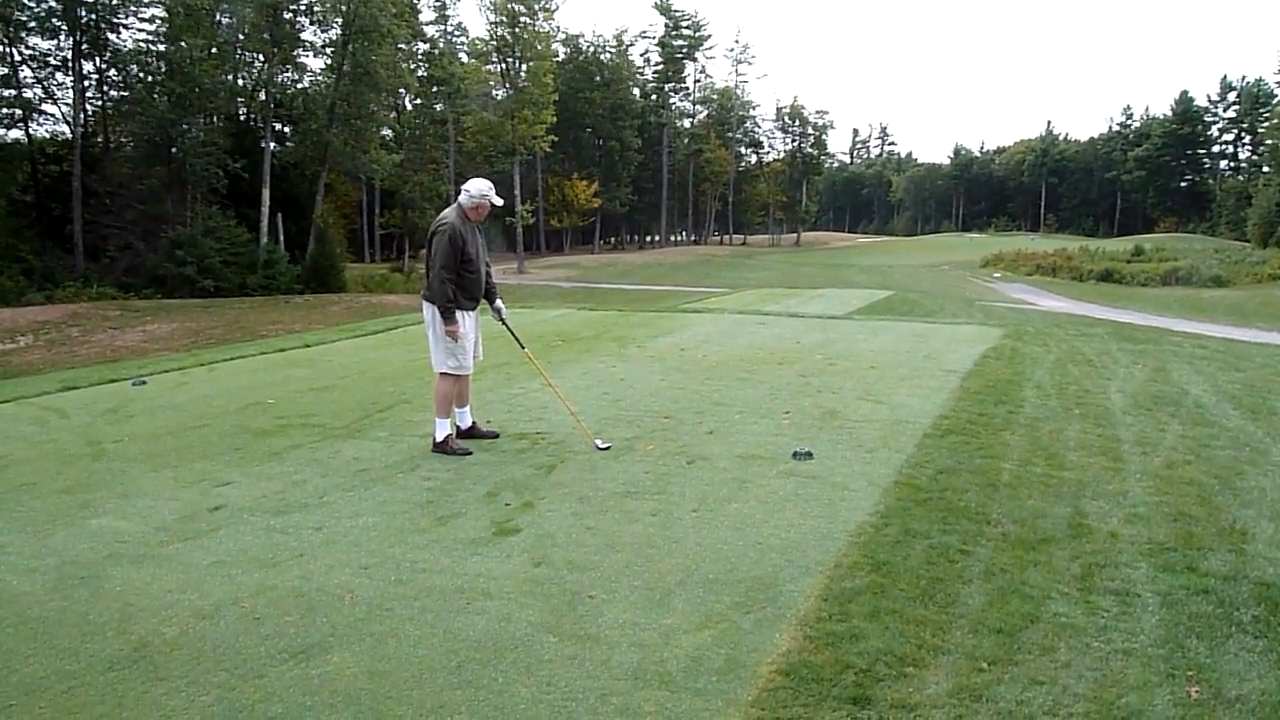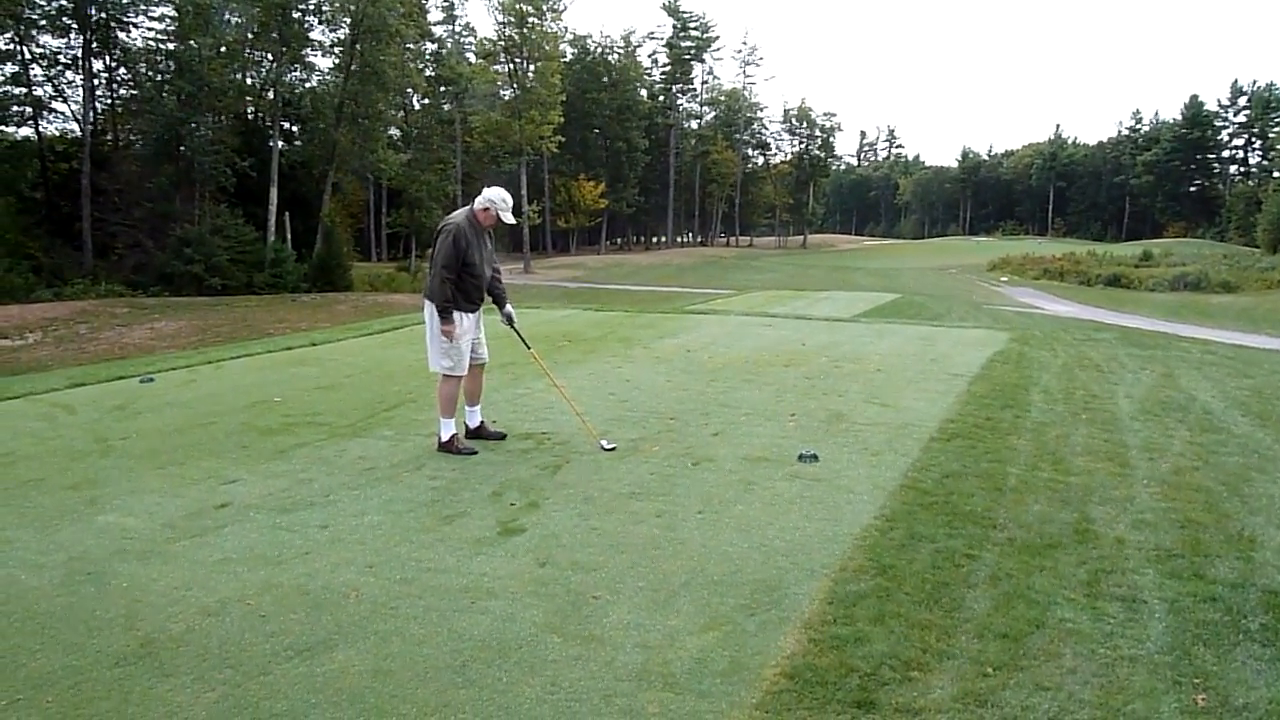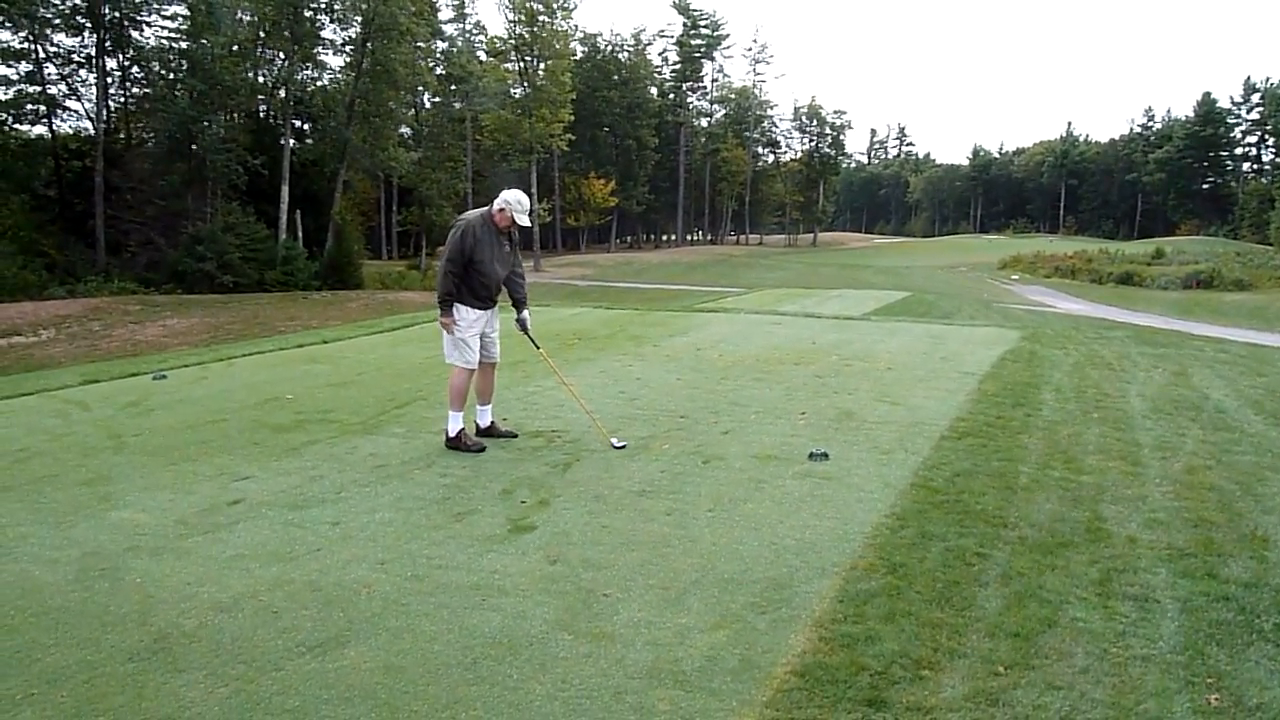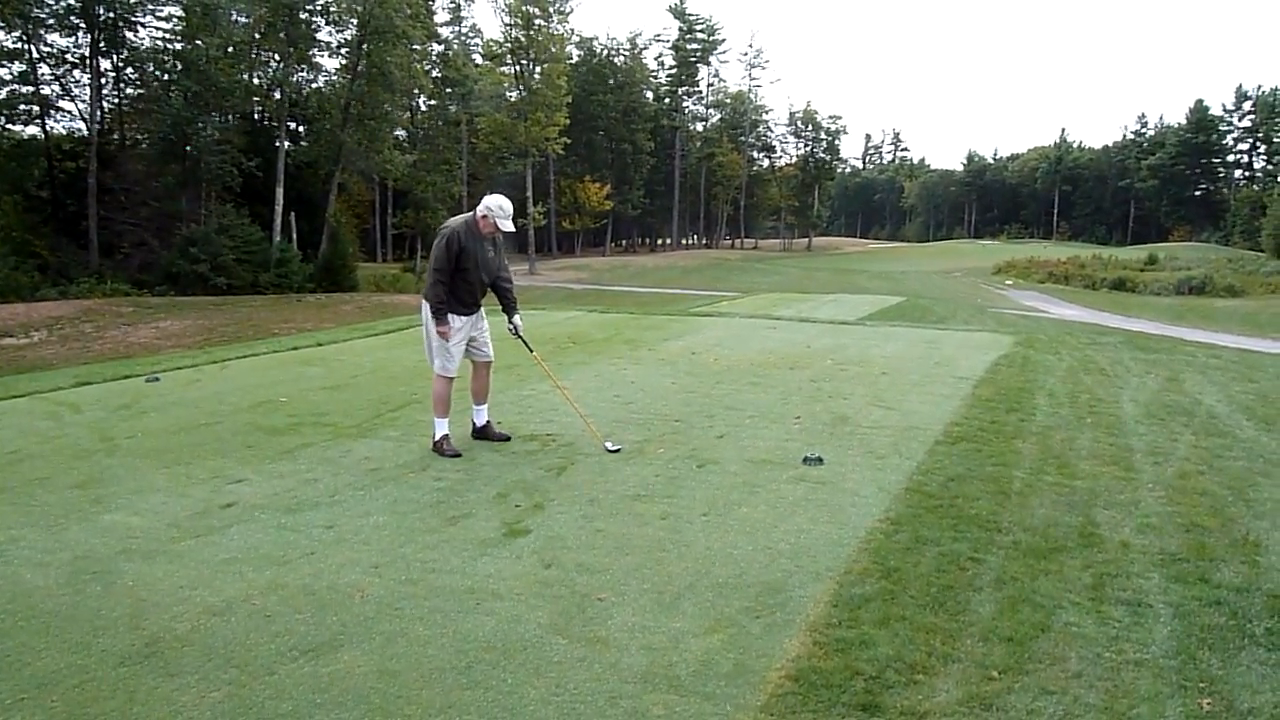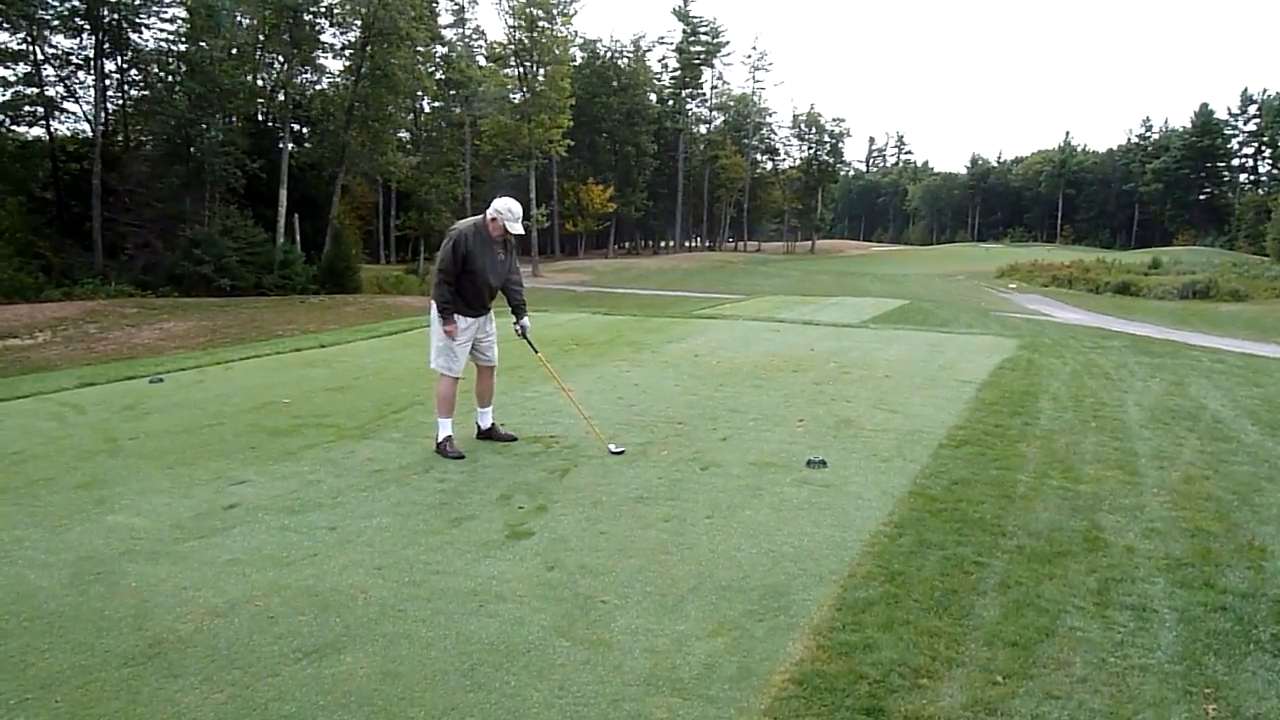
dt=0.4s
person 1, frame 1
left shoulder: (470, 224)
right shoulder: (449, 227)
left elbow: (482, 265)
right elbow: (440, 276)
left wrist: (493, 297)
right wrist: (448, 317)
left hip: (466, 308)
right hip: (449, 310)
left knee: (464, 368)
right knee: (450, 371)
left ankle: (465, 424)
right ankle: (442, 437)
person 1, frame 2
left shoulder: (483, 229)
right shoulder: (455, 228)
left elbow: (491, 269)
right elbow: (441, 276)
left wrist: (502, 302)
right wrist: (446, 317)
left hip: (471, 309)
right hip: (451, 311)
left knee: (477, 364)
right knee: (453, 371)
left ankle: (474, 424)
right ankle: (447, 436)
person 1, frame 3
left shoulder: (509, 233)
right shoulder: (468, 226)
left elbow: (515, 271)
right elbow: (449, 269)
left wrist: (521, 306)
right wrist: (445, 309)
left hip: (488, 307)
right hip: (463, 307)
left knee: (488, 363)
right knee: (465, 366)
left ankle: (484, 422)
right ankle: (454, 431)
person 1, frame 4
left shoulder: (493, 237)
right shoulder: (453, 233)
left elbow: (501, 276)
right elbow: (436, 277)
left wrist: (512, 311)
right wrist: (440, 318)
left hip: (474, 311)
right hip: (449, 313)
left knee: (484, 363)
right knee: (446, 372)
left ankle: (481, 423)
right ankle: (441, 435)
person 1, frame 5
left shoulder: (505, 240)
right shoulder: (462, 235)
left elbow: (512, 278)
right elbow: (442, 278)
left wrist: (520, 312)
right wrist: (447, 317)
left hip: (483, 313)
right hip: (455, 314)
left knee: (488, 367)
right knee: (450, 373)
left ankle: (485, 425)
right ankle: (444, 436)
